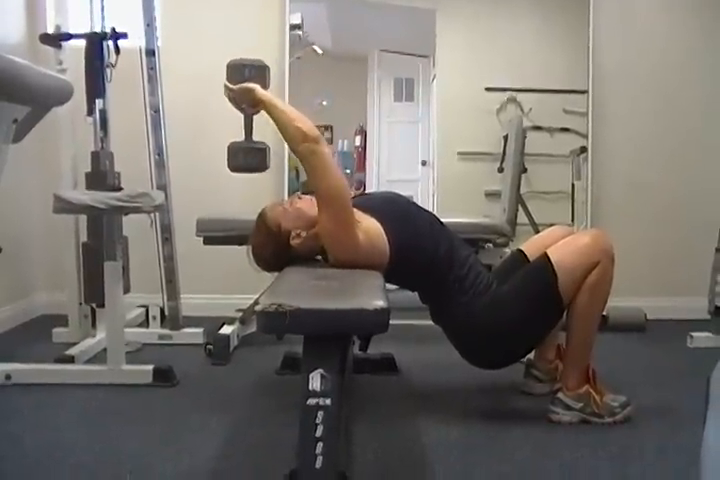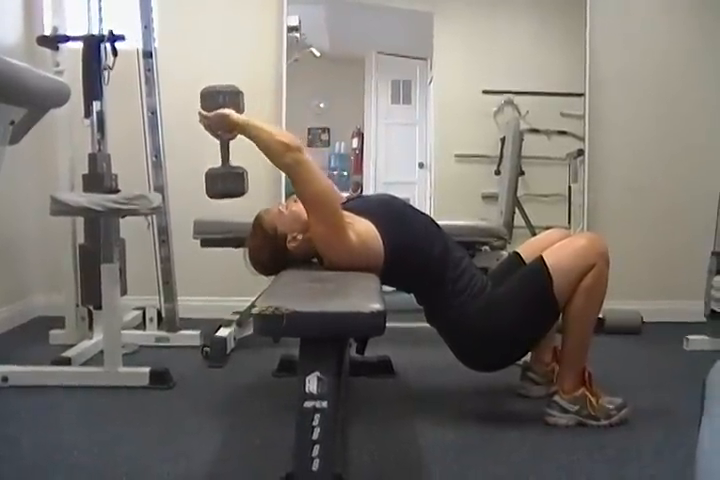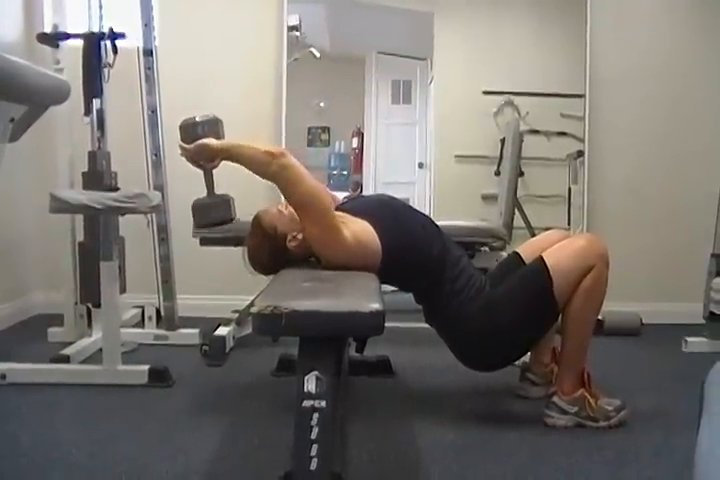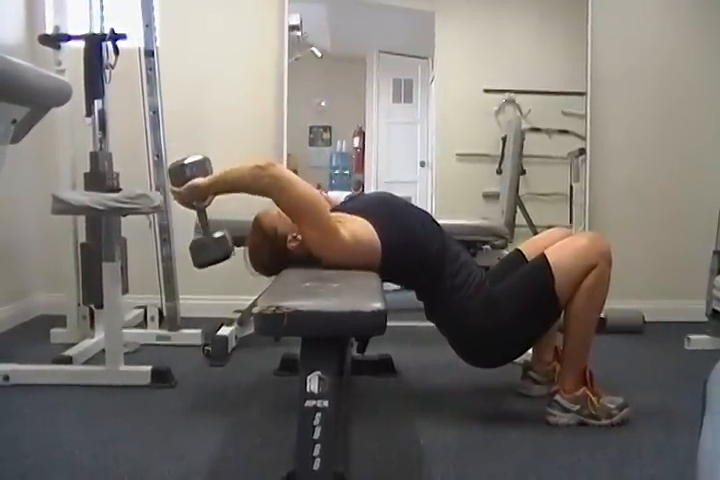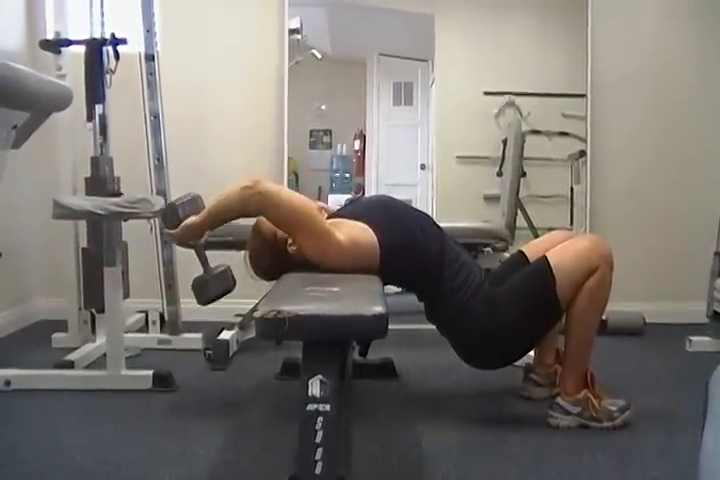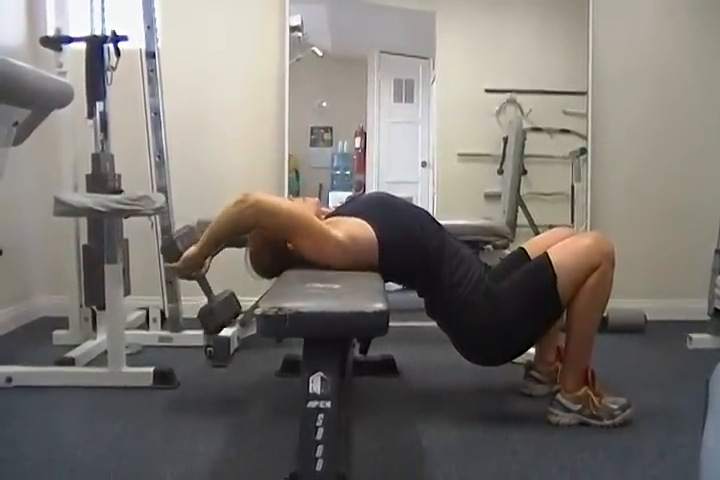
dt=0.5s
person 1, frame 1
left shoulder: (342, 230)
right shoulder: (342, 238)
left elbow: (310, 145)
right elbow: (310, 142)
left wrist: (263, 100)
right wrist: (263, 98)
left hip: (482, 299)
right hip: (488, 322)
left knee: (560, 236)
right knee: (596, 247)
left ankle: (544, 367)
right ankle: (575, 391)
person 1, frame 2
left shoulder: (333, 230)
right shoulder: (335, 241)
left elbow: (296, 157)
right elbow: (292, 153)
left wrist: (239, 123)
right wrist: (238, 122)
left hip: (477, 299)
right hip: (483, 324)
left knee: (556, 238)
right knee: (591, 250)
left ankle: (541, 369)
right ankle: (570, 394)
person 1, frame 3
left shoulder: (332, 225)
right shoulder: (332, 240)
left elbow: (285, 168)
right elbow: (279, 162)
right wrist: (219, 150)
left hip: (476, 299)
right hip: (483, 323)
left knee: (557, 239)
right knee: (591, 252)
left ankle: (540, 370)
right ankle: (568, 395)
person 1, frame 4
left shoulder: (332, 223)
right shoulder: (331, 240)
right elbow: (269, 174)
right wrist: (209, 184)
left hip: (477, 295)
right hip: (484, 321)
left knee: (561, 236)
right knee: (593, 249)
left ankle: (542, 368)
right ankle: (571, 394)
person 1, frame 5
left shoulder: (331, 229)
right shoulder: (328, 244)
right elbow: (258, 191)
right wrist: (201, 223)
left hip: (480, 297)
right hip: (485, 322)
left knee: (561, 240)
right knee: (595, 253)
left ankle: (544, 371)
right ankle: (572, 396)
person 1, frame 6
left shoulder: (332, 225)
right shoulder: (327, 242)
right elbow: (252, 205)
right wrist: (201, 253)
left hip: (480, 290)
right hip: (486, 318)
left knee: (564, 237)
right knee: (596, 249)
left ankle: (544, 368)
right ankle: (573, 394)
